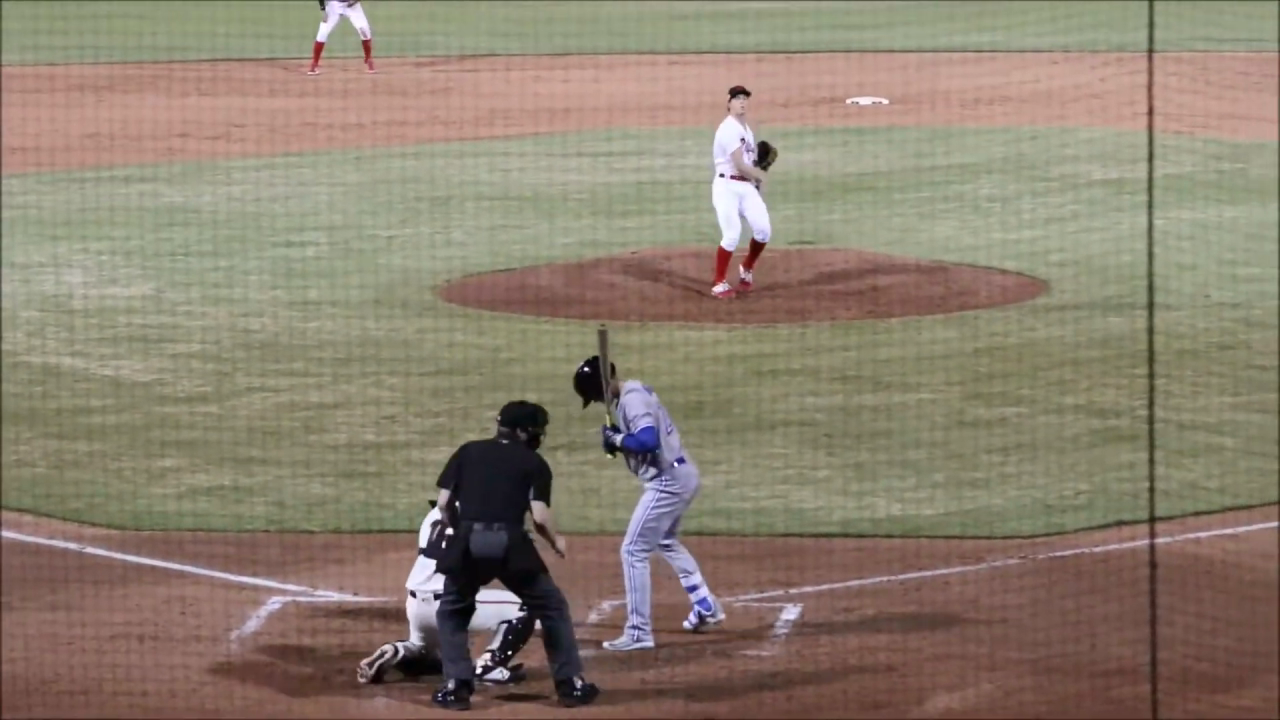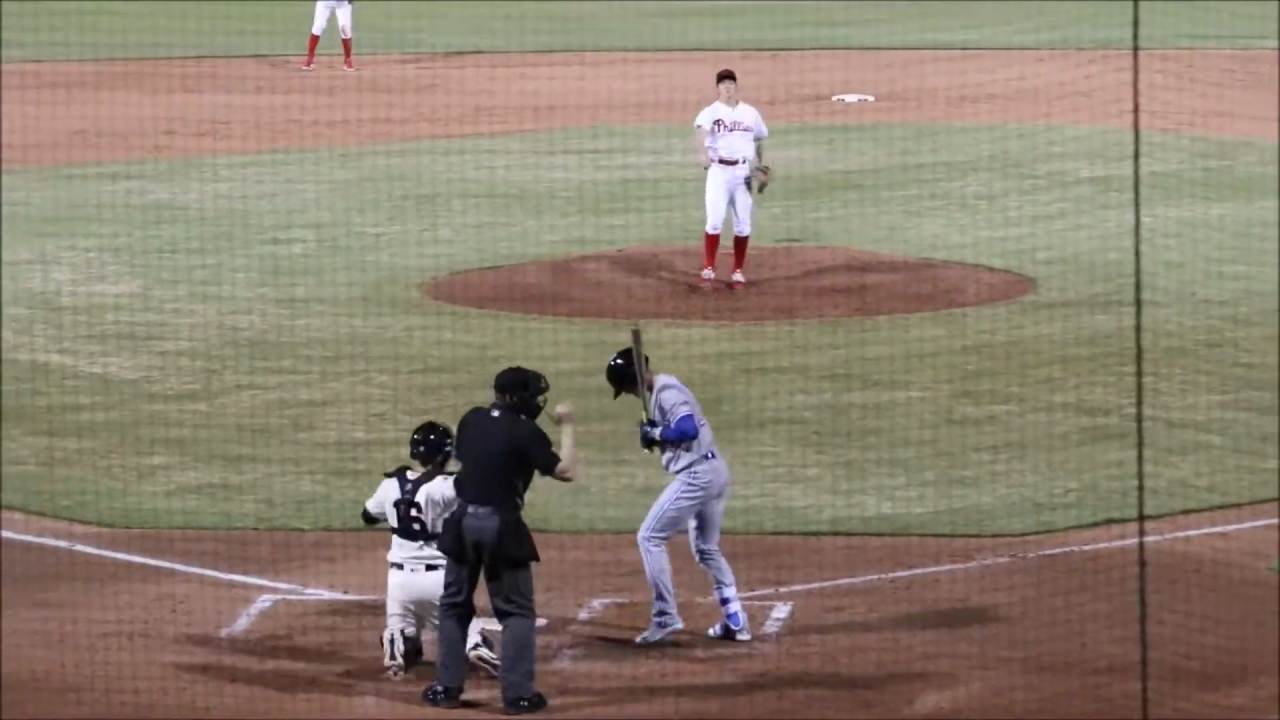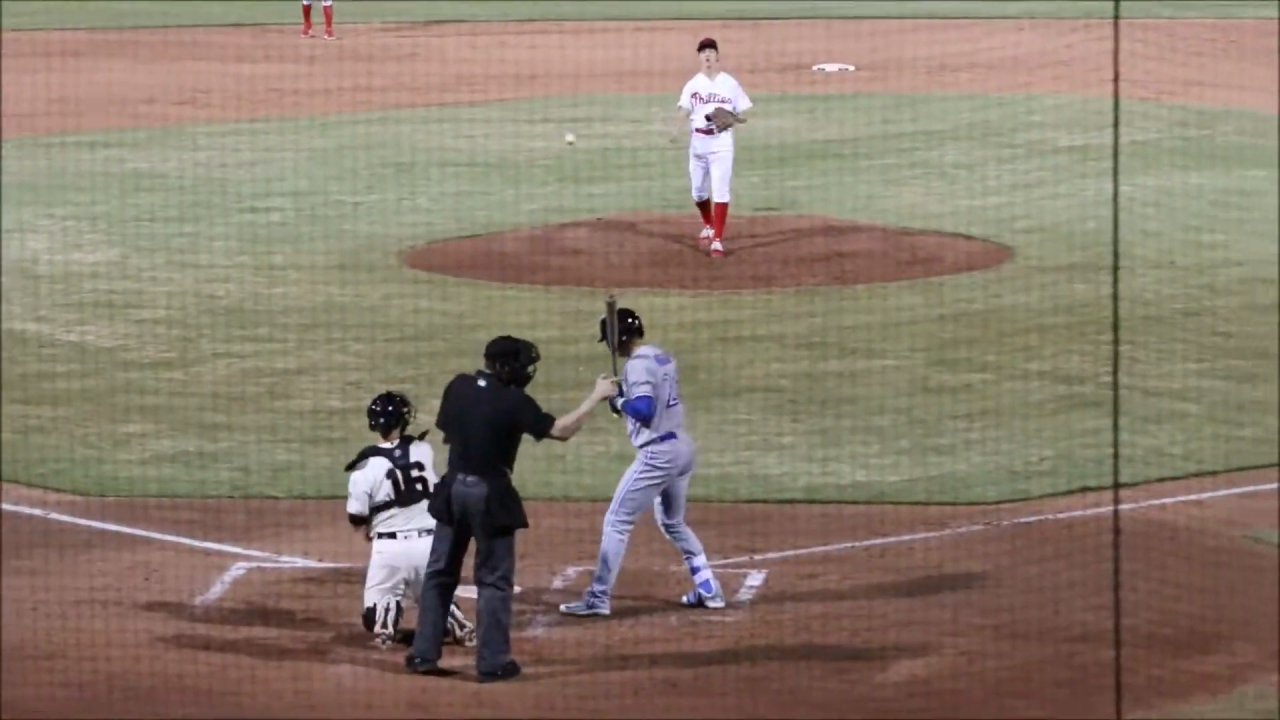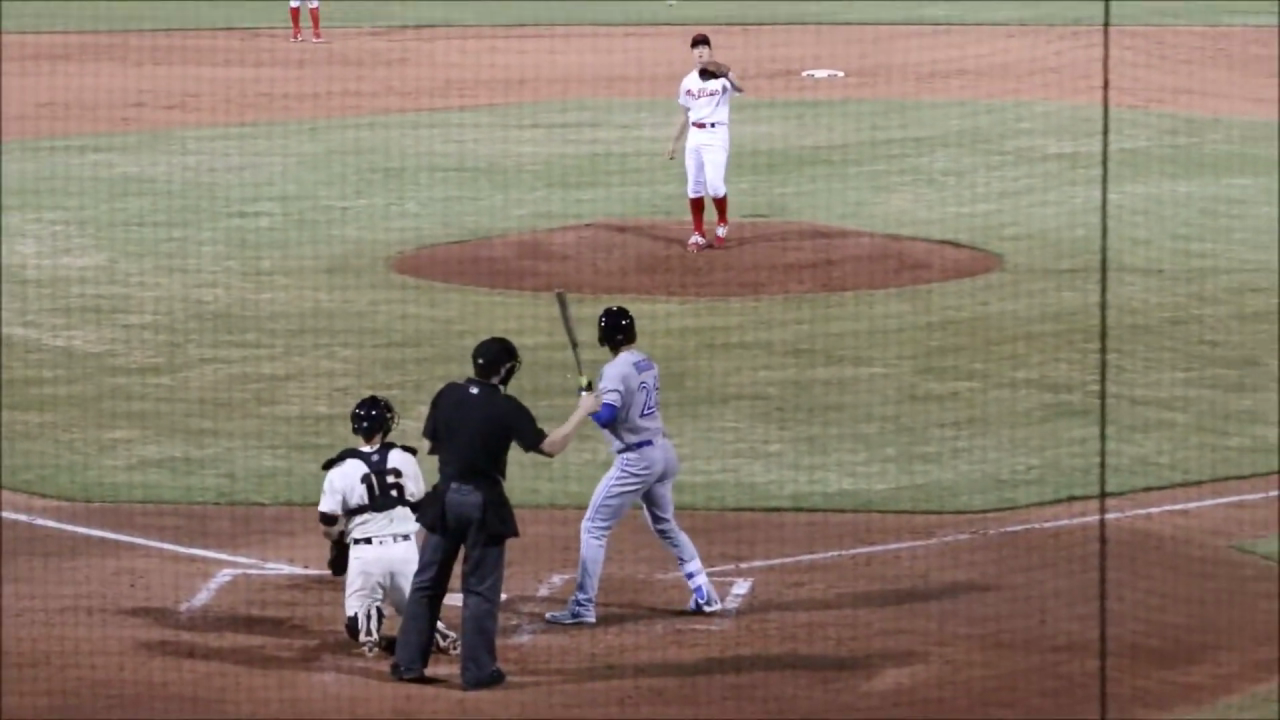
dt=0.4s
person 1, frame 1
left shoulder: (469, 451)
right shoulder: (534, 462)
left elbow: (444, 503)
right elbow: (540, 516)
right wrist: (556, 542)
left hip: (469, 542)
right hip: (512, 543)
left knee: (452, 612)
right knee: (552, 607)
left ankle: (456, 687)
right ankle: (571, 683)
person 1, frame 2
left shoulder: (471, 419)
right shoulder: (527, 433)
right elbow: (565, 472)
right wrist: (566, 428)
left hip: (464, 521)
right hip: (502, 526)
left knee: (455, 606)
right knee: (517, 611)
left ankle: (447, 686)
right ankle: (518, 693)
person 1, frame 3
left shoulder: (458, 386)
right shoulder: (514, 401)
right elbow: (561, 431)
right wrist: (597, 395)
left hip: (454, 489)
right hip: (491, 495)
left knee: (440, 573)
right knee: (494, 580)
left ankle: (424, 654)
right ankle: (493, 662)
person 1, frame 4
left shoulder: (447, 395)
right shoulder: (508, 408)
left elbow: (432, 446)
right elbow: (549, 447)
right wrist: (582, 412)
left hip: (446, 498)
right hip: (484, 503)
left knee: (427, 582)
right knee: (481, 588)
left ankle: (408, 663)
right ankle: (477, 670)
person 2, frame 1
left shoulder: (631, 399)
right shoulder: (638, 391)
left elbow: (647, 441)
left wrist: (617, 439)
right wrist: (616, 439)
left hip: (668, 481)
right hip: (683, 474)
left knee: (634, 551)
right knee: (667, 543)
left ankle: (638, 633)
right ankle: (706, 607)
person 2, frame 2
left shoulder: (667, 391)
right shoulder: (668, 388)
left elbow: (687, 429)
left wrist: (655, 433)
right wrist: (653, 434)
left hip: (697, 475)
right hip: (714, 472)
left knee: (650, 536)
right knee: (707, 551)
left ankle: (666, 615)
right ankle: (735, 622)
person 2, frame 3
left shoulder: (637, 364)
right shoulder: (664, 357)
left elbow: (643, 410)
left wrist: (618, 401)
right wrist: (626, 401)
left hip: (658, 453)
right hip: (682, 447)
left knee: (617, 521)
right knee: (673, 522)
left ankle: (597, 599)
right ankle: (708, 590)
person 2, frame 4
left shoulder: (616, 370)
right shoulder: (647, 364)
left elbow: (607, 417)
right wrist: (597, 401)
left hip: (636, 460)
right hip: (663, 453)
left knee: (593, 528)
right knee: (666, 527)
left ankle: (582, 607)
right ankle: (705, 595)
person 3, frame 1
left shoulder: (435, 514)
left hip: (416, 604)
left knee: (425, 654)
right knee: (522, 609)
left ankle: (397, 655)
right ankle: (491, 665)
person 3, frame 2
left shoulder: (391, 484)
right shoulder: (445, 486)
left elbow: (368, 515)
left hip: (400, 577)
right hip: (438, 578)
left knee: (405, 647)
right knee: (466, 629)
left ankle: (397, 640)
right ankle: (475, 647)
person 3, frame 3
left shoulder: (365, 467)
right shoulder: (423, 449)
left elbow: (357, 522)
left hip: (388, 548)
right hip: (427, 544)
left knee: (373, 618)
left ankle: (387, 613)
right ankle: (445, 615)
person 3, frame 4
left shoulder: (341, 468)
right shoulder: (405, 458)
left elbow: (327, 524)
right elbow: (421, 503)
left wrist: (339, 545)
left hip: (363, 553)
right hip: (403, 550)
left knee: (357, 625)
left ankle: (369, 618)
person 4, frame 1
left shoulder: (747, 130)
right shoulder: (727, 129)
right elbow: (740, 167)
left wrist: (760, 167)
right wrist: (758, 175)
left hip: (746, 188)
right hip: (726, 187)
left knee: (764, 230)
right knee: (732, 236)
left ankle: (747, 269)
right ankle: (719, 283)
person 4, frame 2
left shoulder: (751, 113)
right shoulder: (709, 112)
left elbow: (760, 139)
right elbow: (699, 134)
left wrist: (762, 165)
right wrist: (703, 154)
left hip: (743, 173)
right hip: (718, 172)
left knee: (743, 225)
right knee: (714, 221)
left ankle: (738, 272)
right ankle: (708, 267)
person 4, frame 3
left shoulder: (730, 83)
right shoulder: (692, 85)
left elbow: (745, 113)
right elbow: (684, 116)
left wrist: (734, 117)
right wrist: (677, 130)
left hip: (722, 142)
right hip: (698, 142)
left knee: (720, 190)
right knee: (699, 191)
left ankle: (718, 240)
right ankle: (709, 227)
person 4, frame 4
left shoulder: (721, 75)
right shoulder: (687, 81)
left elbow: (739, 89)
left wrist: (727, 77)
right wrist: (674, 141)
left hip: (716, 135)
right hip: (694, 135)
left knee: (714, 184)
right knee: (694, 186)
left ankle: (722, 223)
right ankle: (698, 234)
